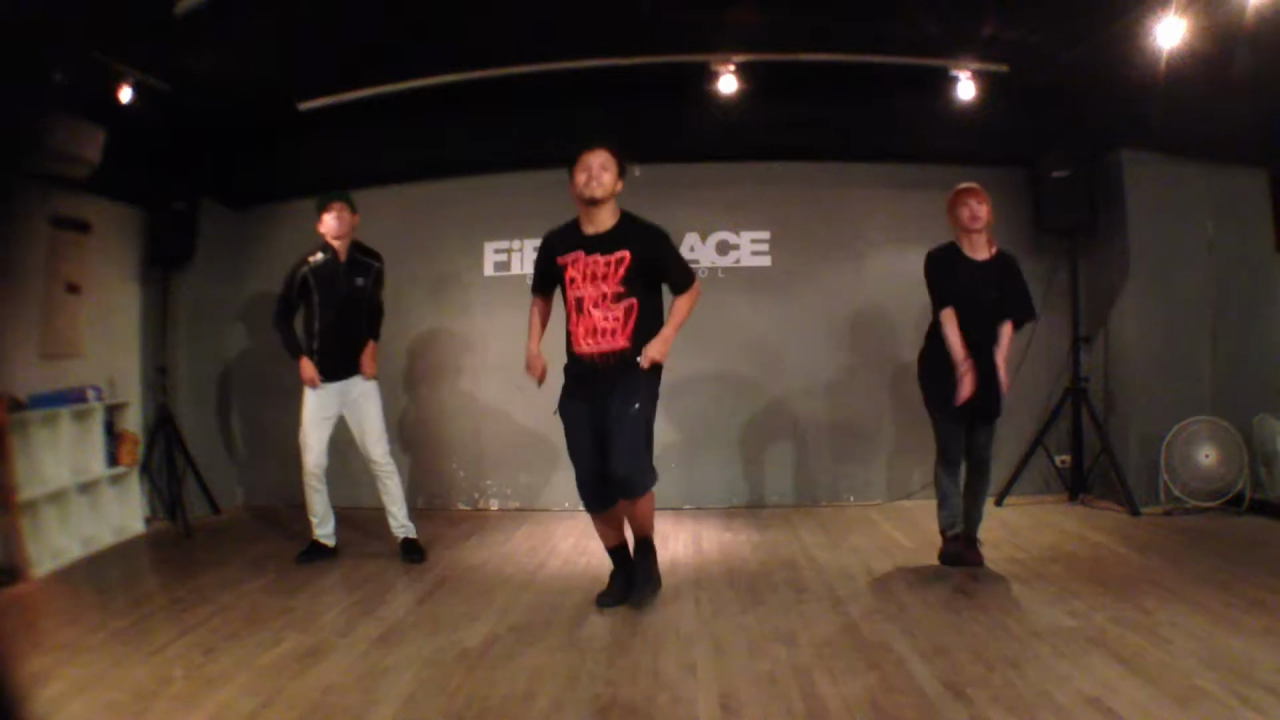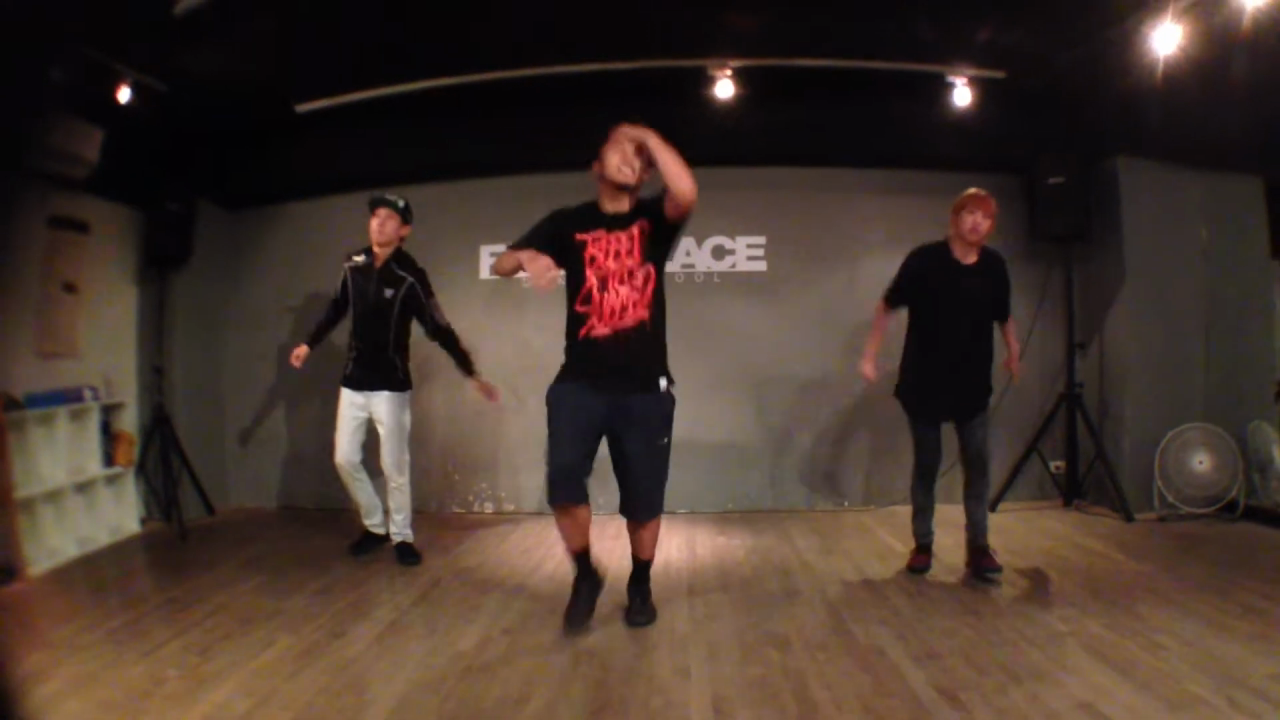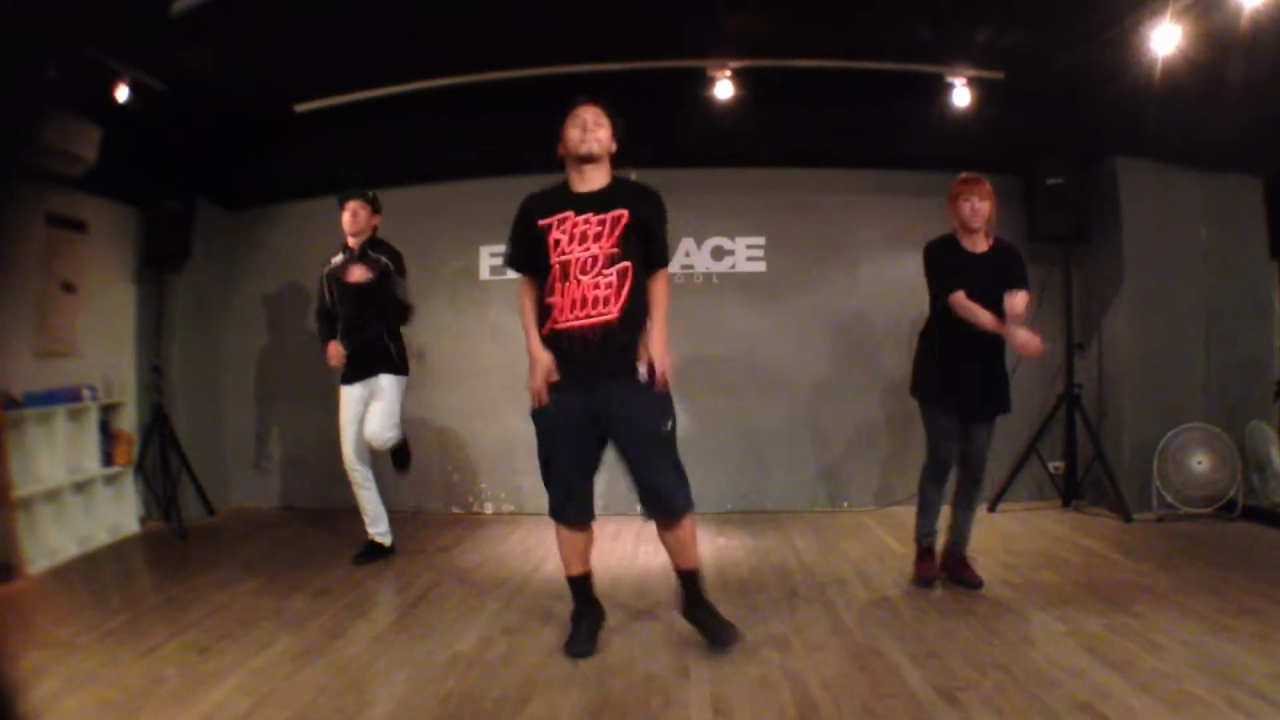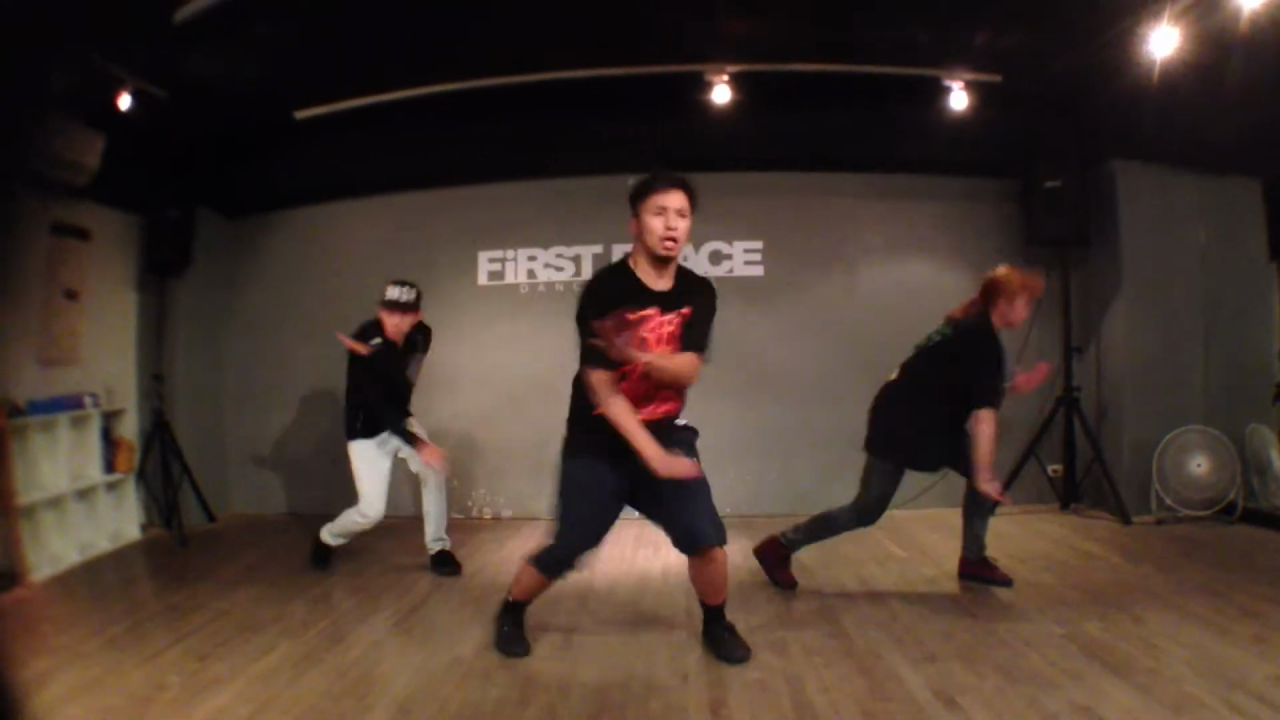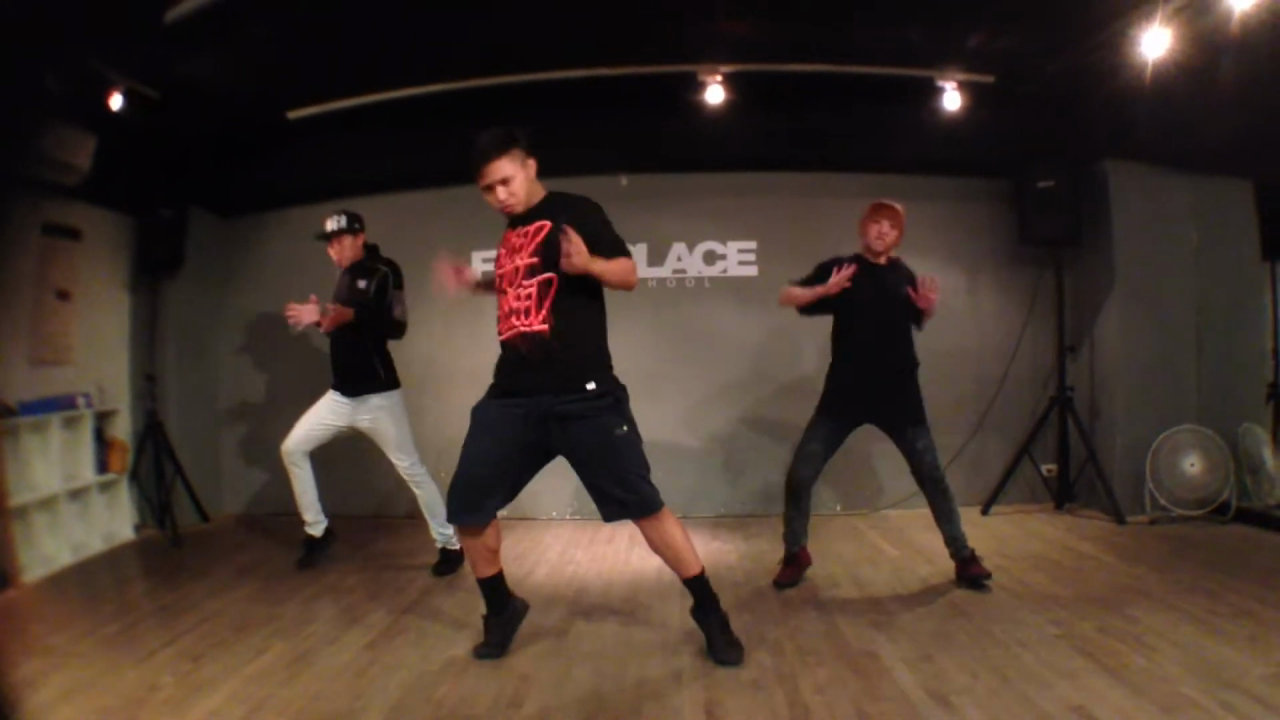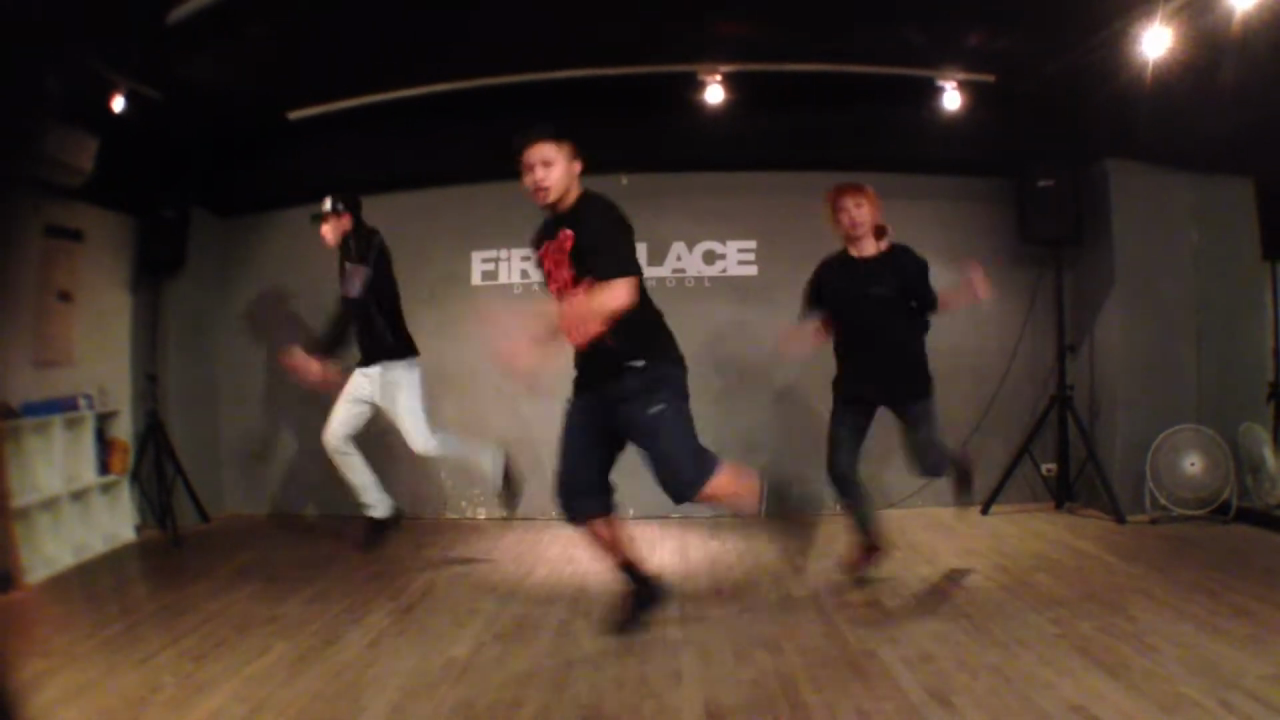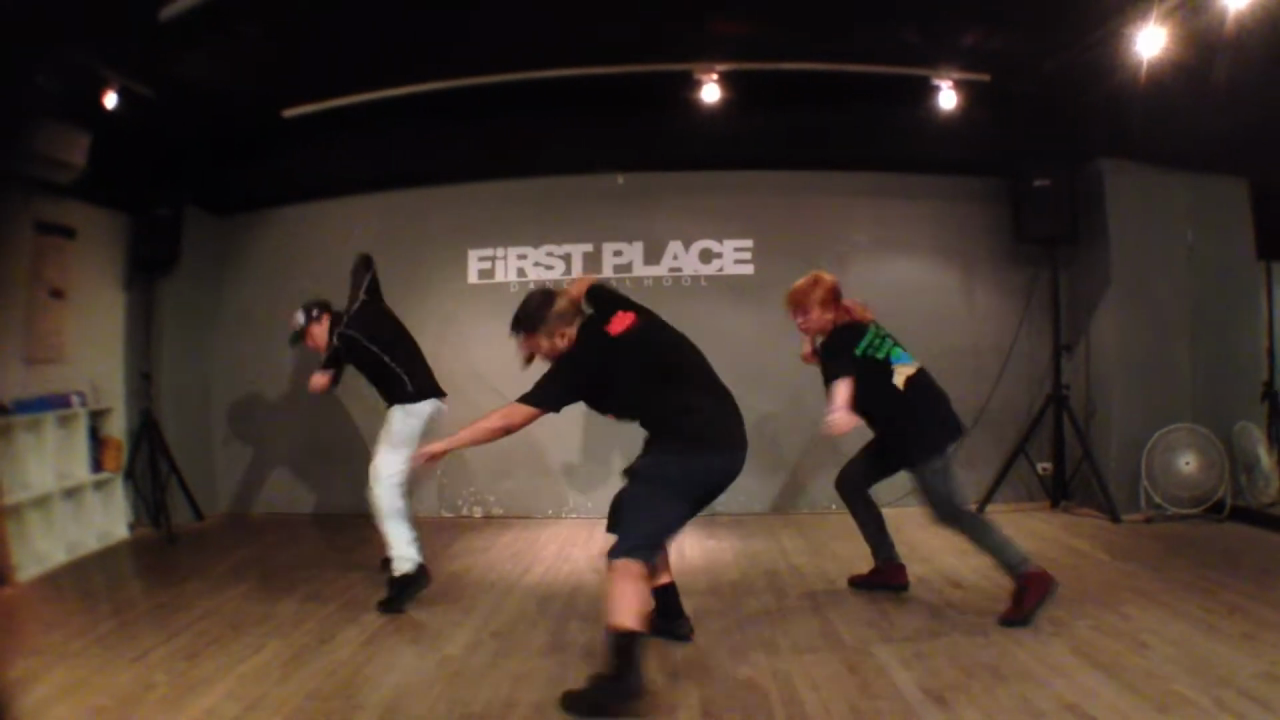
dt=0.7s
person 1, frame 1
left shoulder: (645, 238)
right shoulder: (556, 244)
left elbow: (688, 289)
right elbow: (541, 297)
left wrist: (664, 338)
right wrist: (533, 345)
left hip: (632, 376)
right hip: (580, 383)
left knee: (628, 469)
right knee: (593, 487)
left ankle: (646, 550)
right ankle: (623, 569)
person 1, frame 2
left shoulder: (655, 219)
right shoulder: (567, 223)
left elbow: (687, 193)
right elbow: (501, 265)
left wrist: (648, 138)
right wrist: (527, 258)
left hip: (645, 382)
right hip: (581, 379)
left knee: (644, 496)
right knee: (564, 476)
left ankle: (640, 584)
right ankle: (585, 576)
person 1, frame 3
left shoulder: (641, 201)
right shoulder: (537, 209)
left elbow: (657, 274)
right elbow: (527, 282)
left wrist: (658, 334)
right wrist: (535, 347)
left hip: (630, 372)
right hip: (568, 376)
left knee: (667, 495)
right knee: (569, 503)
left ankle: (696, 601)
right ankle: (585, 609)
person 1, frame 4
left shoulder: (699, 293)
right shoulder: (602, 289)
left elbow: (688, 371)
right elbow: (603, 388)
left wrist: (642, 354)
right wrist: (648, 452)
left hip: (665, 436)
right hip: (597, 446)
left knee: (706, 540)
right knee: (565, 554)
left ankle: (716, 624)
right ankle: (511, 611)
person 1, frame 5
left shoulder: (575, 210)
right shoulder: (513, 226)
left elbow: (627, 274)
left wrist: (585, 262)
right wrist: (476, 282)
left hip: (583, 394)
right hip: (512, 395)
left knee: (643, 505)
right knee: (466, 507)
left ankle: (709, 611)
right ankle: (501, 608)
person 1, frame 6
left shoulder: (595, 215)
right shoulder: (547, 234)
left elbow: (621, 293)
left wrist: (550, 319)
right wrist: (533, 338)
left hip: (639, 370)
right hip: (596, 379)
left knee: (687, 476)
right knee: (579, 496)
left ankle: (775, 503)
right ankle: (641, 584)
person 1, frame 7
left shoulder: (579, 362)
right shoulder: (612, 309)
left elbow: (512, 419)
right elbow: (580, 287)
left wrist: (446, 444)
left hip: (687, 449)
right hip: (724, 444)
left knee: (632, 550)
right knee: (636, 514)
left ankle: (623, 675)
right ankle: (669, 612)
person 2, frame 1
left shoulder: (1006, 265)
right shoulder: (939, 260)
left elbow: (1008, 320)
right elbow: (946, 316)
left wrist: (999, 359)
right wrist: (962, 365)
left hip: (985, 375)
right hip: (945, 370)
left knee: (979, 458)
right knee: (949, 452)
left ankle: (969, 536)
right ankle: (950, 535)
person 2, frame 2
left shoulder: (995, 266)
right shoulder: (926, 259)
left elbow: (1003, 314)
right elbow: (888, 305)
left wrist: (1013, 350)
right wrist: (870, 353)
left hip: (971, 379)
right hip: (924, 377)
left knee: (978, 459)
right knee: (927, 462)
left ankle: (978, 545)
right ankle: (923, 543)
person 2, frame 3
left shoulder: (1007, 254)
right shoulder: (938, 252)
left elbow: (1019, 298)
right elbow: (959, 303)
left wrist: (1017, 309)
right wrist: (1007, 330)
left hip: (986, 372)
right hip: (939, 371)
left knee: (973, 464)
right knee: (941, 459)
left ankle: (955, 552)
right ankle: (926, 549)
person 2, frame 4
left shoulder: (977, 334)
right shoulder: (979, 340)
left elbow: (983, 393)
right elbow: (983, 409)
left wrist: (1017, 384)
right wrist: (984, 475)
left hip: (929, 424)
right hip: (898, 421)
left knee: (984, 482)
right knee: (868, 510)
left ankle: (973, 559)
right ankle: (777, 548)
person 2, frame 5
left shoulder: (901, 273)
right shoulder: (839, 267)
left elbow: (915, 320)
right elbow: (786, 298)
left wrist: (927, 306)
right wrist: (824, 290)
left hip: (899, 395)
right hip: (844, 394)
left knee: (931, 476)
right knee: (799, 475)
left ankle: (963, 557)
right ankle: (795, 555)
person 2, frame 6
left shoulder: (903, 260)
right shoulder: (831, 270)
left elbow: (929, 305)
right elbow: (821, 321)
left wrist: (966, 294)
right wrist: (804, 333)
left hip: (905, 374)
right hip: (855, 380)
left knee: (928, 460)
right knee: (839, 466)
left ankle: (957, 465)
right ankle: (868, 538)
person 2, frame 7
left shoulder: (839, 345)
right shoulder: (850, 331)
left elbow: (842, 382)
left wrist: (841, 412)
right wrist: (813, 347)
left hip: (920, 425)
right hip: (905, 426)
left knee: (947, 509)
right knee: (849, 482)
left ankle: (1029, 578)
right ankle: (889, 568)
person 3, frame 1
left shoulder: (371, 262)
right shoulder: (307, 267)
right elbow: (282, 317)
left wrist: (372, 346)
right wrist: (301, 358)
left hip: (359, 378)
right hip: (321, 380)
left knee: (380, 457)
right knee: (313, 464)
left ankle: (405, 534)
right ankle: (323, 539)
person 3, frame 2
left shoulder: (410, 275)
right shoulder: (354, 264)
left elbow: (439, 329)
right elbow: (337, 307)
left wrist: (472, 373)
right wrist: (309, 342)
left hip: (392, 386)
right hip: (354, 382)
left knee: (394, 464)
right knee: (344, 459)
left ankle: (398, 530)
right ankle: (375, 526)
person 3, frame 3
left shoulder: (387, 258)
right shoulder: (333, 265)
left elbow: (403, 314)
right elbow: (325, 316)
left wrist: (370, 282)
right wrist: (330, 342)
left hip: (388, 368)
right hip: (352, 375)
left knee: (376, 434)
right knee: (352, 459)
left ankle: (396, 438)
right ankle: (379, 538)
person 3, frame 4
left shoulder: (422, 335)
right shoulder: (363, 341)
left elbow: (402, 388)
right elbow: (374, 405)
left wrist: (373, 356)
right wrist: (418, 443)
left hip: (399, 421)
right hip: (365, 431)
left knee: (434, 472)
right knee: (372, 512)
left ankle: (438, 548)
right ankle: (327, 538)
person 3, frame 5
left shoulder: (383, 271)
right shoulder: (347, 275)
left elbow: (396, 327)
left wrist: (351, 316)
right wrist: (320, 317)
left hip: (378, 394)
right hip: (340, 394)
left knee: (410, 468)
right knee: (292, 449)
left ankle: (450, 545)
right ankle: (317, 531)
person 3, frame 6
left shoulder: (362, 244)
right shoulder: (354, 250)
left elbow: (353, 307)
left wrist: (319, 356)
right wrist: (318, 357)
left hip: (395, 364)
right hip: (370, 367)
left knee: (422, 443)
right knee: (334, 439)
left ankle: (495, 465)
right ankle: (380, 511)
person 3, frame 7
left shoulder: (345, 334)
right shoulder: (365, 309)
right elbow: (364, 264)
left hip: (410, 404)
right hip: (424, 400)
left knee: (385, 484)
right knee: (383, 473)
left ankle: (408, 570)
right ankle: (403, 558)
